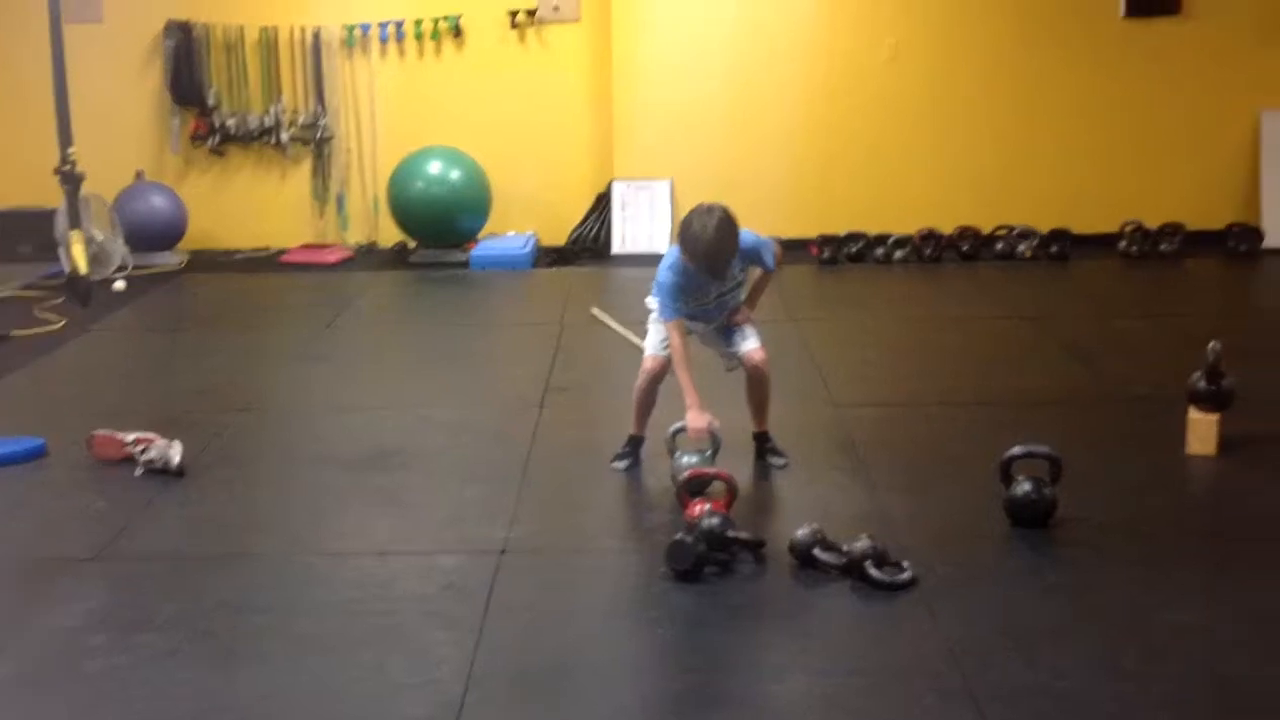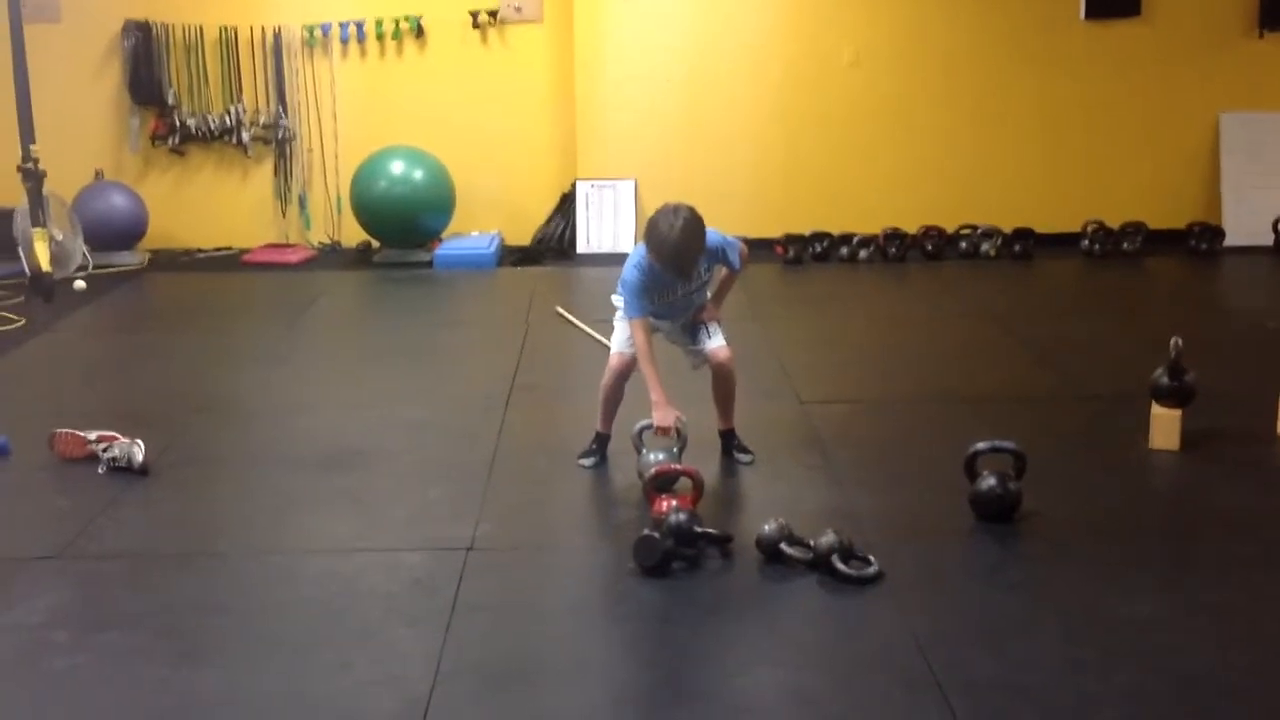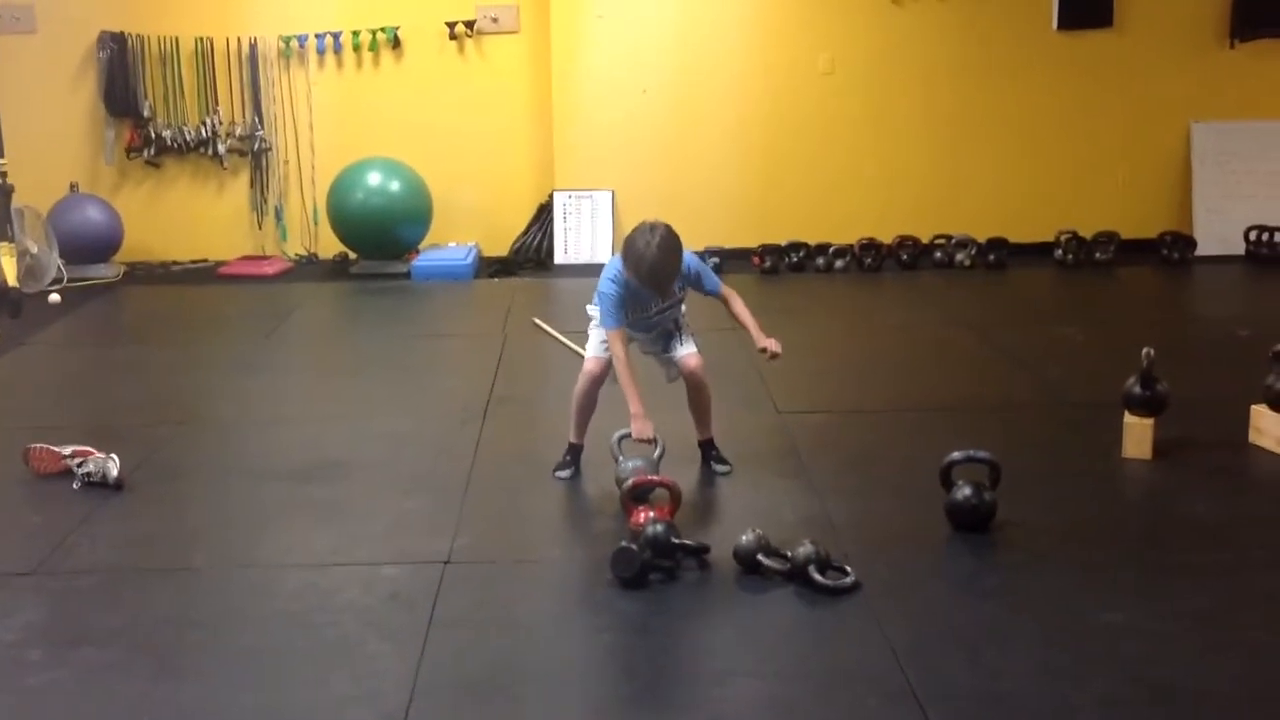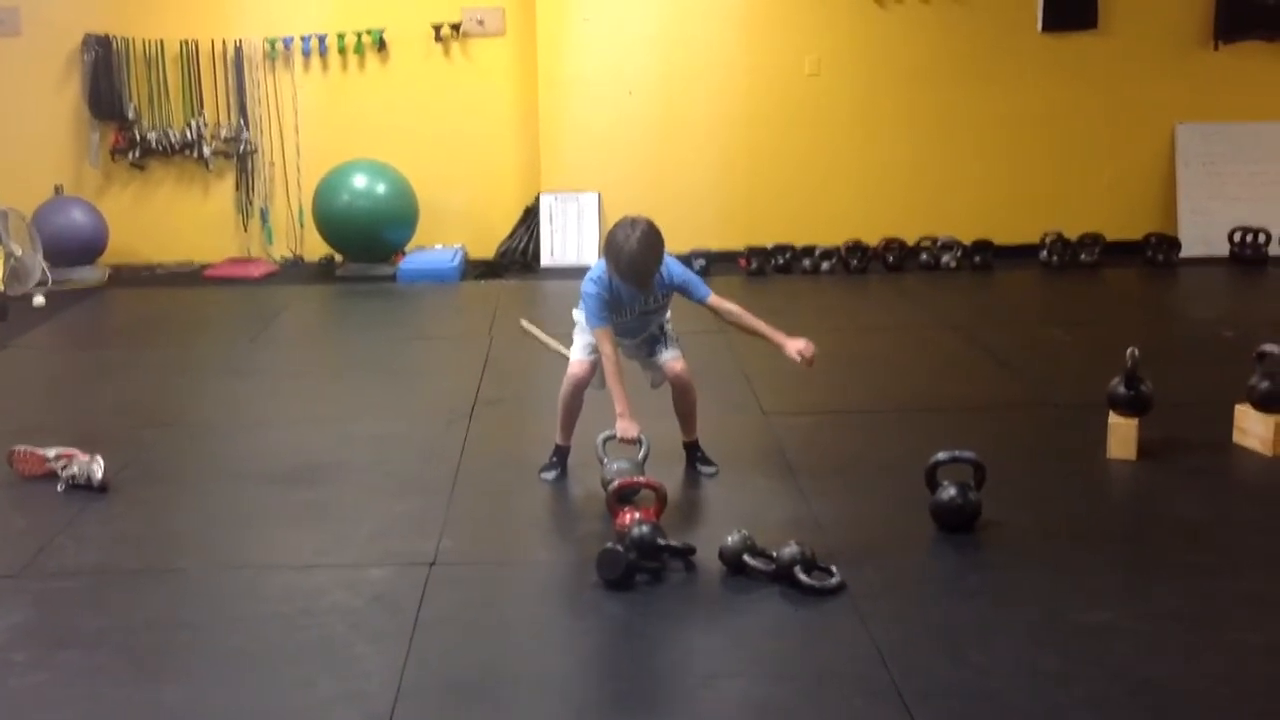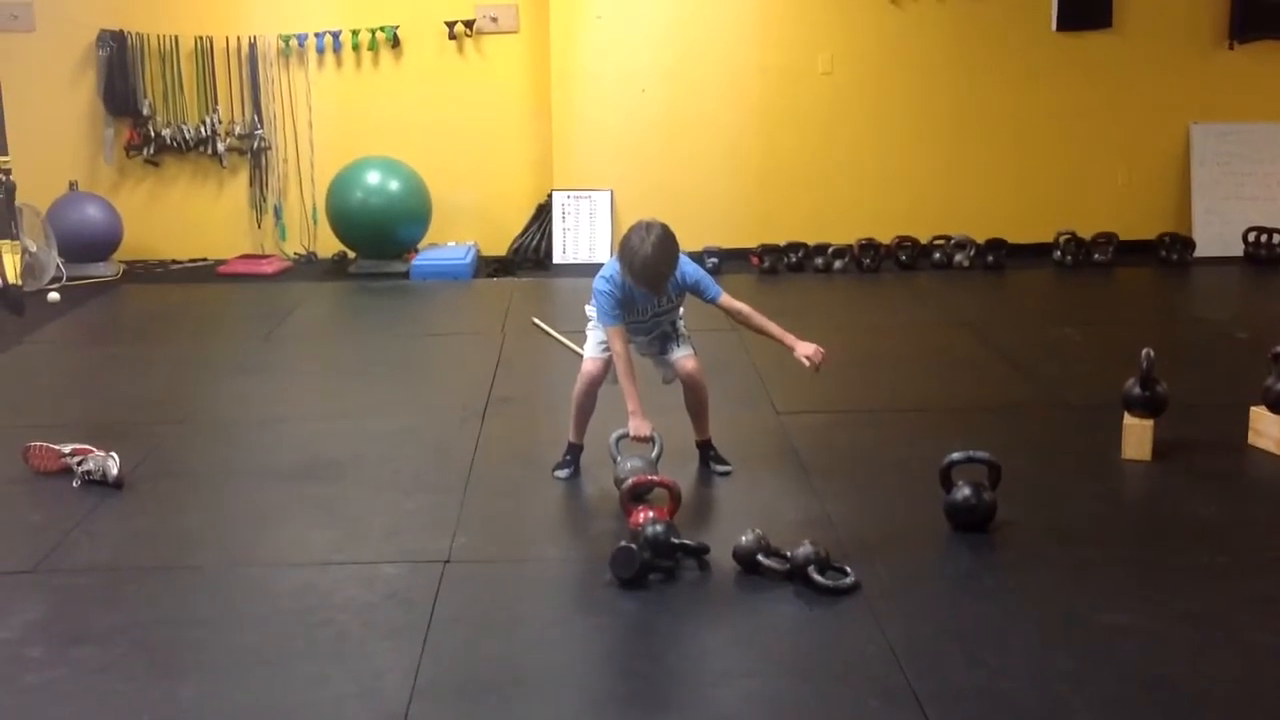
dt=1s
person 1, frame 1
left shoulder: (747, 244)
right shoulder: (671, 271)
left elbow: (775, 255)
right elbow: (677, 339)
left wrist: (749, 305)
right wrist: (693, 405)
left hip: (726, 312)
right hip: (675, 314)
left knee: (757, 362)
right knee: (652, 367)
left ankle: (762, 439)
right ankle: (635, 441)
person 1, frame 2
left shoulder: (713, 244)
right shoulder: (636, 269)
left elbow: (740, 255)
right elbow: (640, 338)
left wrist: (715, 303)
right wrist: (659, 402)
left hip: (692, 310)
right hip: (641, 311)
left knee: (722, 360)
right knee: (618, 365)
left ankle: (728, 436)
right ankle: (601, 438)
person 1, frame 3
left shoulder: (687, 264)
right shoulder: (612, 281)
left elbow: (727, 295)
right elbow: (618, 351)
left wrist: (757, 335)
right wrist: (638, 414)
left hip: (664, 323)
right hip: (612, 321)
left knee: (694, 368)
right knee: (592, 371)
left ankle: (708, 446)
right ankle: (573, 449)
person 1, frame 4
left shoulder: (669, 270)
right shoulder: (595, 283)
left elbow: (724, 308)
right elbow: (608, 351)
left wrist: (784, 341)
right wrist: (623, 415)
left hip: (650, 329)
right hip: (598, 328)
left knee: (680, 374)
right knee: (577, 376)
left ankle: (693, 449)
right ankle: (560, 452)
person 1, frame 5
left shoulder: (684, 269)
right shoulder: (607, 282)
left elbow: (736, 309)
right elbow: (619, 349)
left wrist: (794, 343)
right wrist: (636, 414)
left hip: (662, 325)
right hip: (611, 325)
left knee: (691, 371)
right knee: (591, 373)
left ankle: (705, 447)
right ankle: (573, 450)
